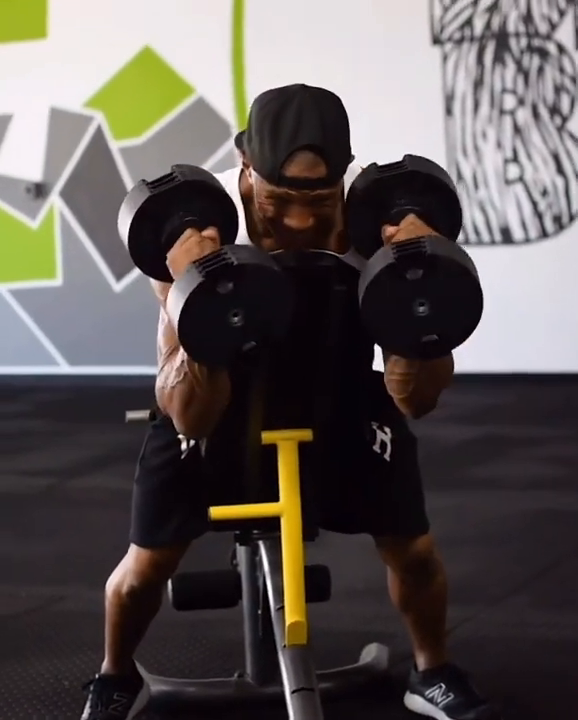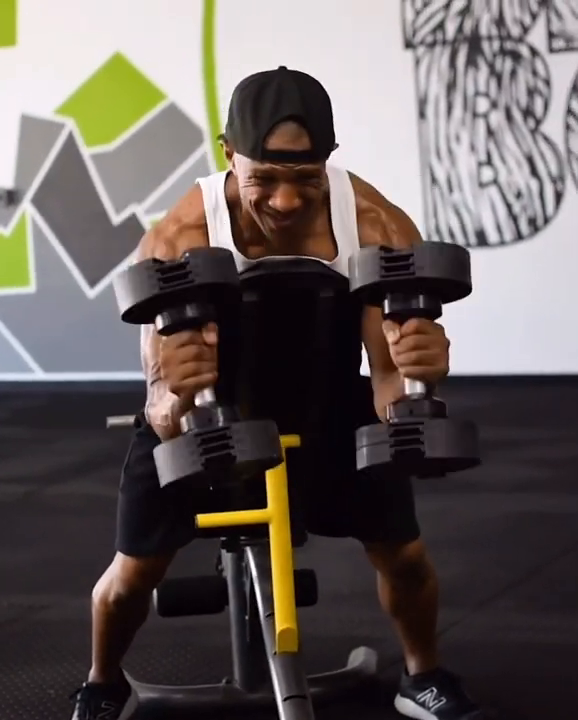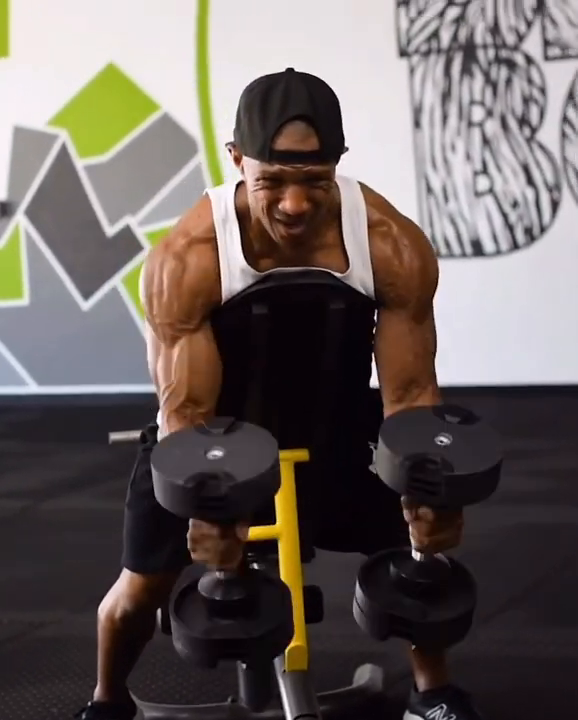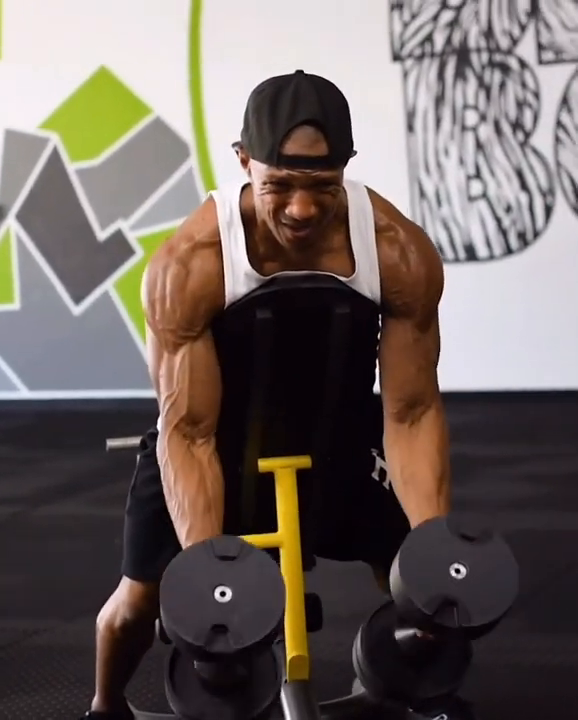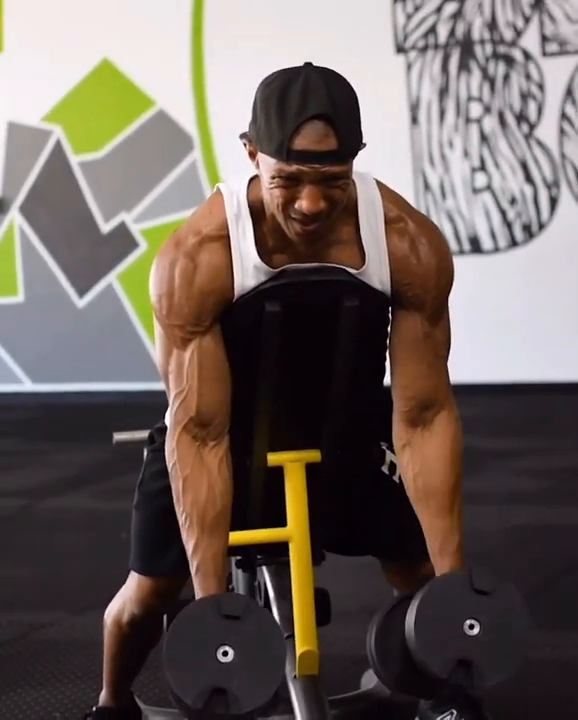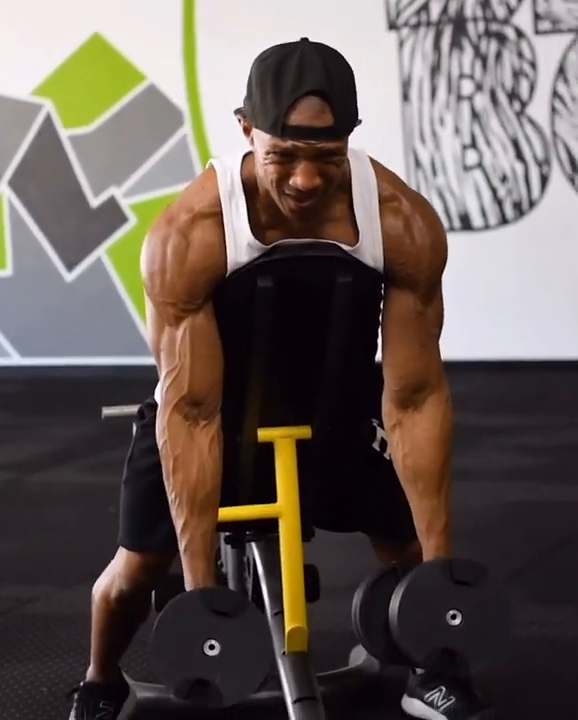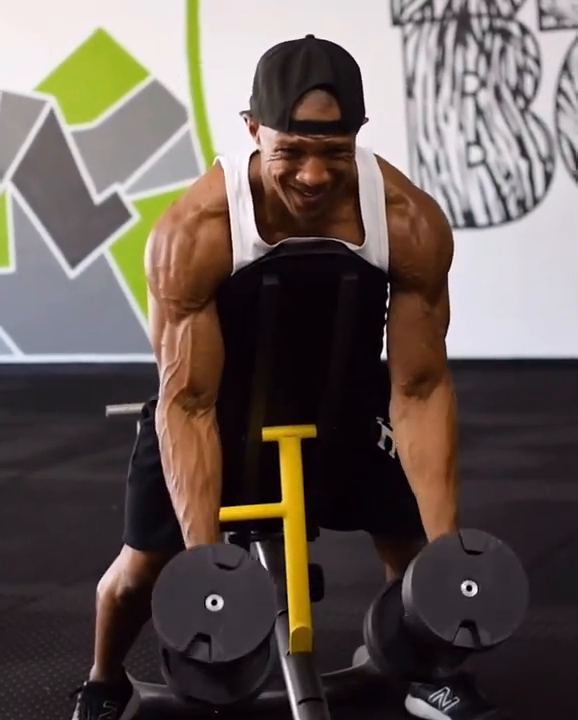
dt=0.3s
person 1, frame 1
left shoulder: (391, 224)
right shoulder: (194, 233)
left elbow: (415, 402)
right elbow: (189, 419)
left hip: (339, 388)
right hip: (224, 393)
left knee: (413, 549)
right knee: (146, 562)
person 1, frame 2
left shoulder: (381, 229)
right shoulder: (176, 243)
left elbow: (392, 392)
right elbow: (169, 419)
left wrist: (418, 376)
right wrist: (178, 395)
left knee: (403, 554)
right knee: (134, 570)
person 1, frame 3
left shoulder: (394, 246)
right shoulder: (183, 259)
left elbow: (408, 394)
right elbow: (185, 413)
left wrist: (429, 495)
left hip: (335, 412)
right hip: (222, 415)
left knee: (414, 559)
right knee: (140, 589)
person 1, frame 4
left shoulder: (400, 252)
right shoulder: (187, 264)
left elbow: (411, 411)
right elbow: (188, 431)
right hip: (219, 426)
right knee: (141, 595)
person 1, frame 5
left shoulder: (412, 244)
right shoulder: (194, 258)
left elbow: (423, 415)
right elbow: (200, 432)
left wrist: (453, 574)
right wrist: (211, 597)
right hip: (221, 419)
left knee: (417, 568)
right knee: (149, 592)
person 1, frame 6
left shoulder: (404, 224)
right shoulder: (186, 235)
left elbow: (414, 396)
right elbow: (191, 411)
left wrist: (440, 558)
right wrist: (201, 584)
right hip: (212, 398)
left knee: (407, 546)
right knee: (136, 566)
person 1, frame 7
left shoulder: (411, 222)
right shoulder: (192, 231)
left elbow: (420, 388)
right elbow: (187, 404)
left wrist: (448, 543)
right hip: (220, 395)
left knee: (412, 542)
right knee: (144, 561)
